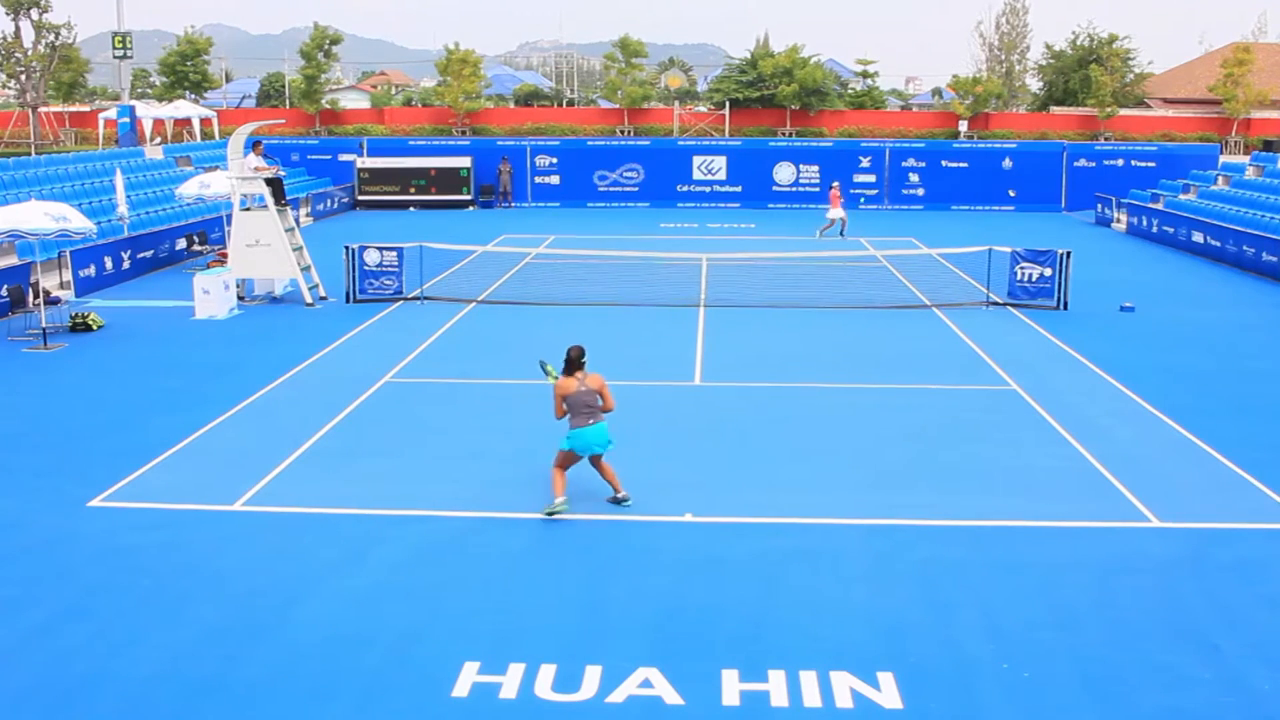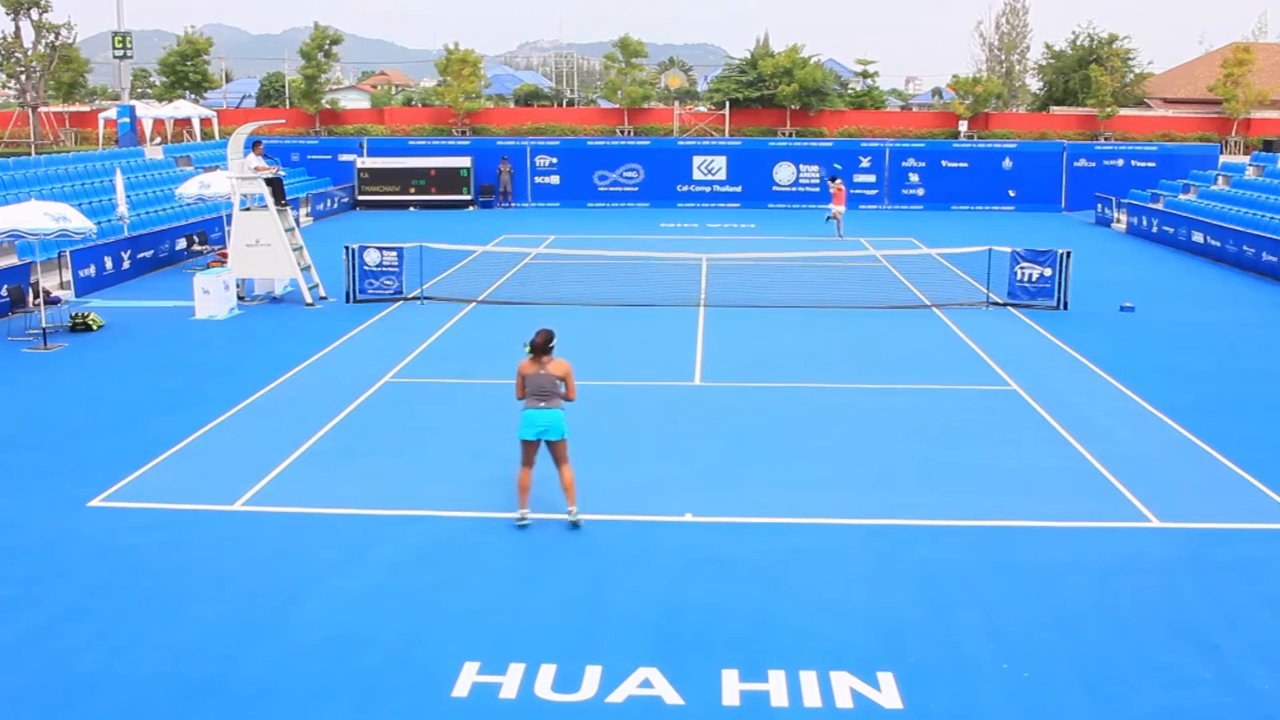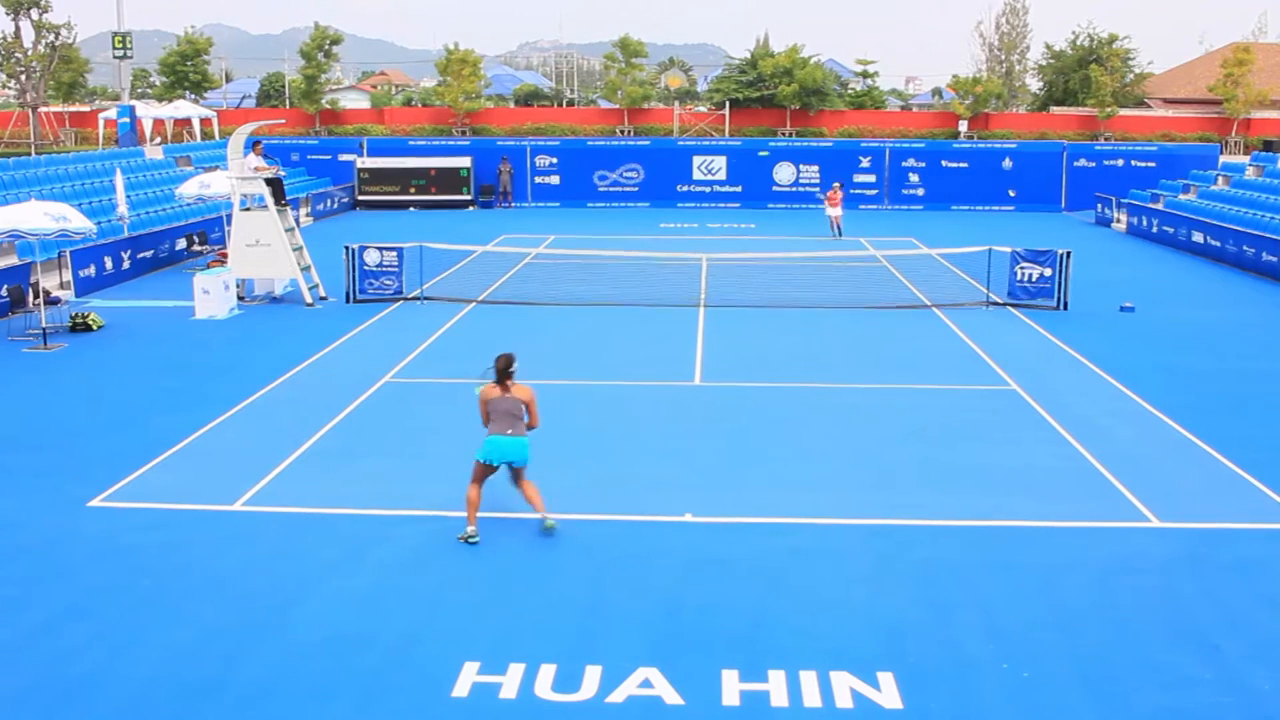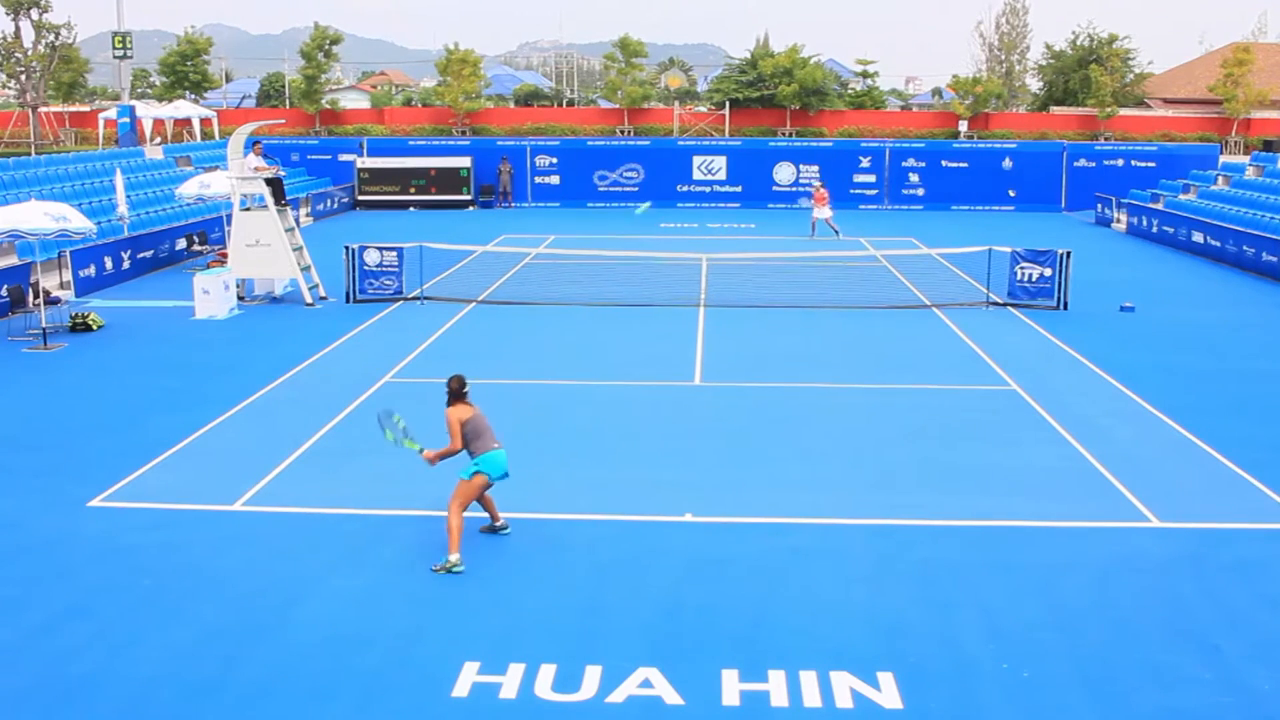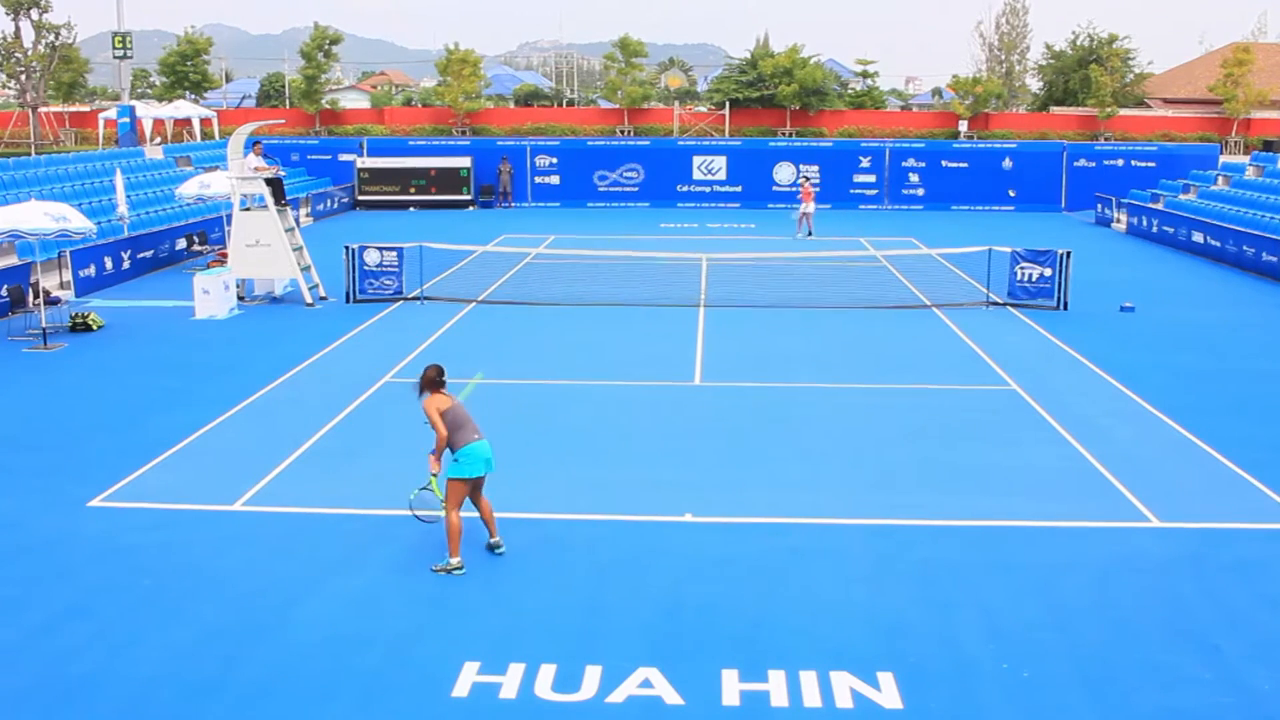
dt=0.3s
person 1, frame 1
left shoulder: (560, 384)
right shoulder: (597, 380)
left elbow: (559, 415)
right elbow: (610, 407)
left hip: (578, 434)
right hip: (599, 431)
left knee: (558, 468)
right knee: (597, 464)
left ankle: (559, 502)
right ankle: (621, 495)
person 1, frame 2
left shoulder: (524, 366)
right shoulder: (563, 366)
left elbow: (520, 395)
right elbow: (571, 396)
left hip: (530, 417)
right hip: (554, 417)
left knee: (526, 466)
right knee: (563, 465)
left ankle: (523, 512)
right ankle: (572, 510)
person 1, frame 3
left shoulder: (486, 391)
right shoulder: (526, 391)
right elbow: (533, 423)
left hip: (496, 443)
right hip: (520, 443)
left knee: (475, 483)
right knee: (522, 481)
left ankle: (471, 530)
right ankle: (545, 517)
person 1, frame 4
left shoulder: (452, 412)
right shoulder: (473, 408)
left elbow: (457, 446)
left wrist: (434, 455)
right wrist: (440, 457)
left hip: (486, 460)
right hip: (499, 456)
left knee: (455, 508)
right knee: (476, 492)
left ankle: (454, 559)
right ankle: (499, 523)
person 1, frame 5
left shoulder: (429, 402)
right shoulder: (452, 398)
left elbow: (442, 435)
left wrist: (436, 460)
right wrist: (436, 454)
left hip: (466, 454)
right hip: (482, 447)
left knee: (451, 510)
right knee: (478, 497)
left ankle: (455, 561)
right ankle: (495, 540)
